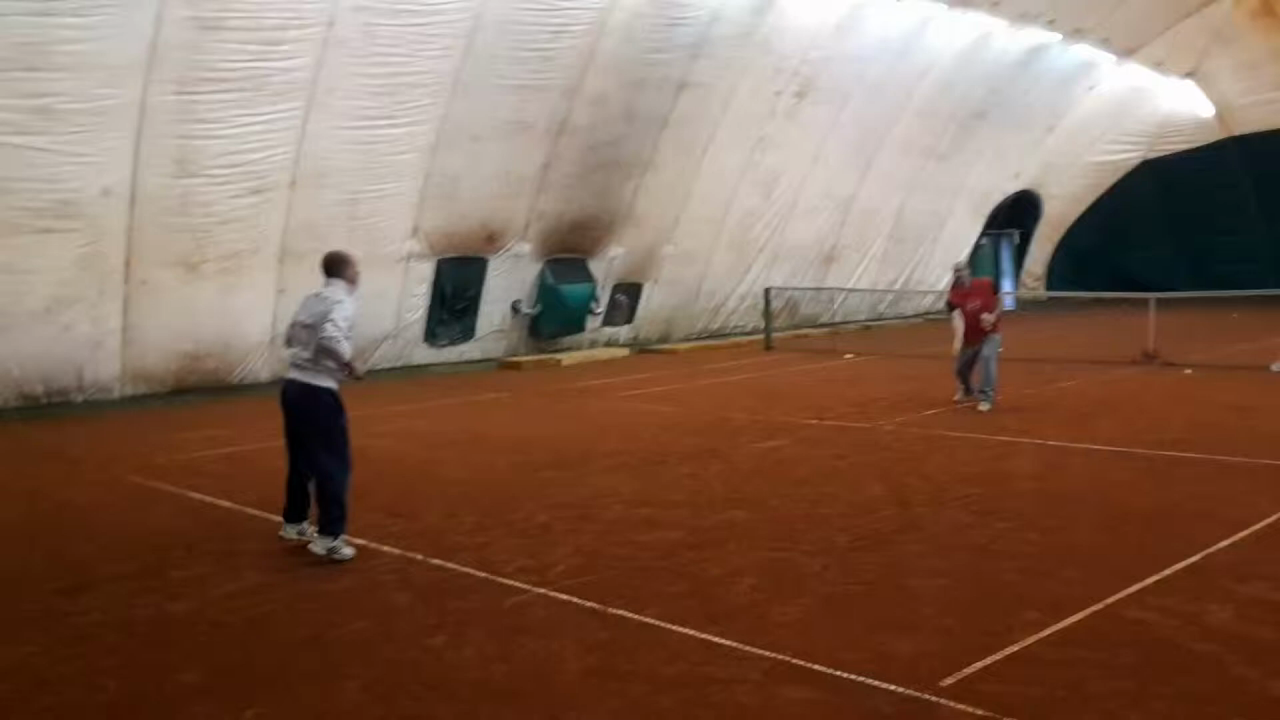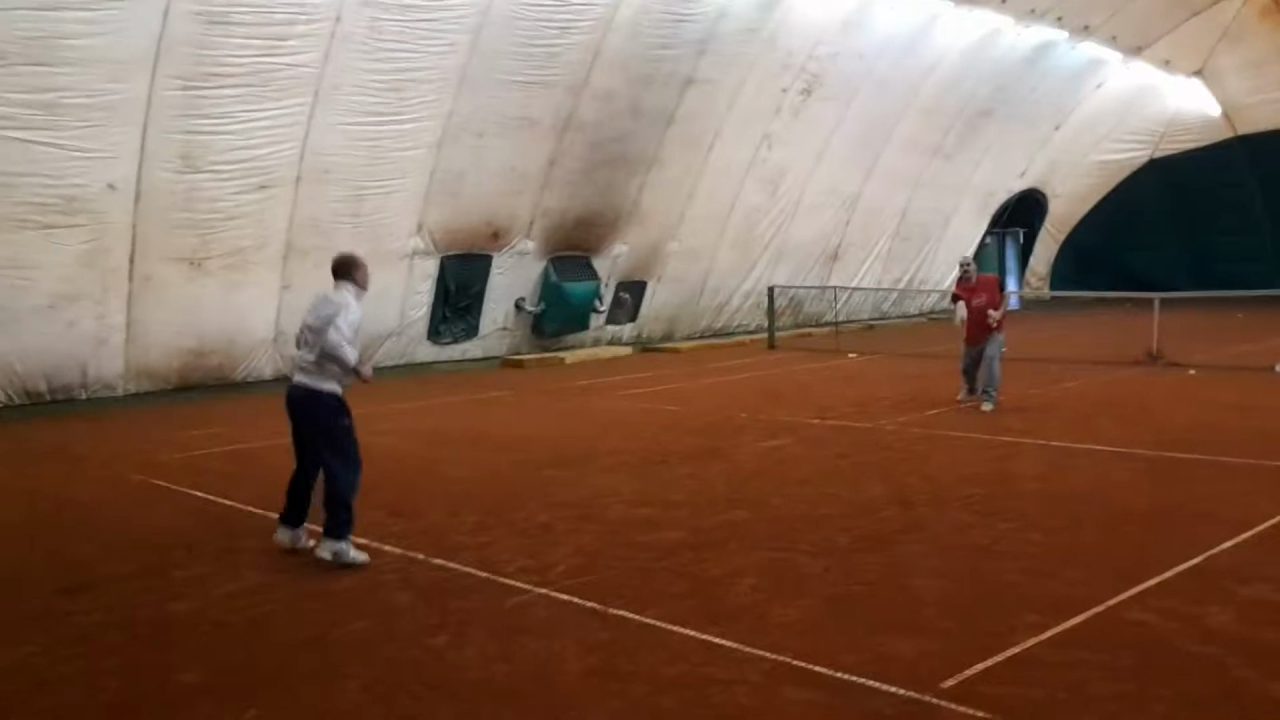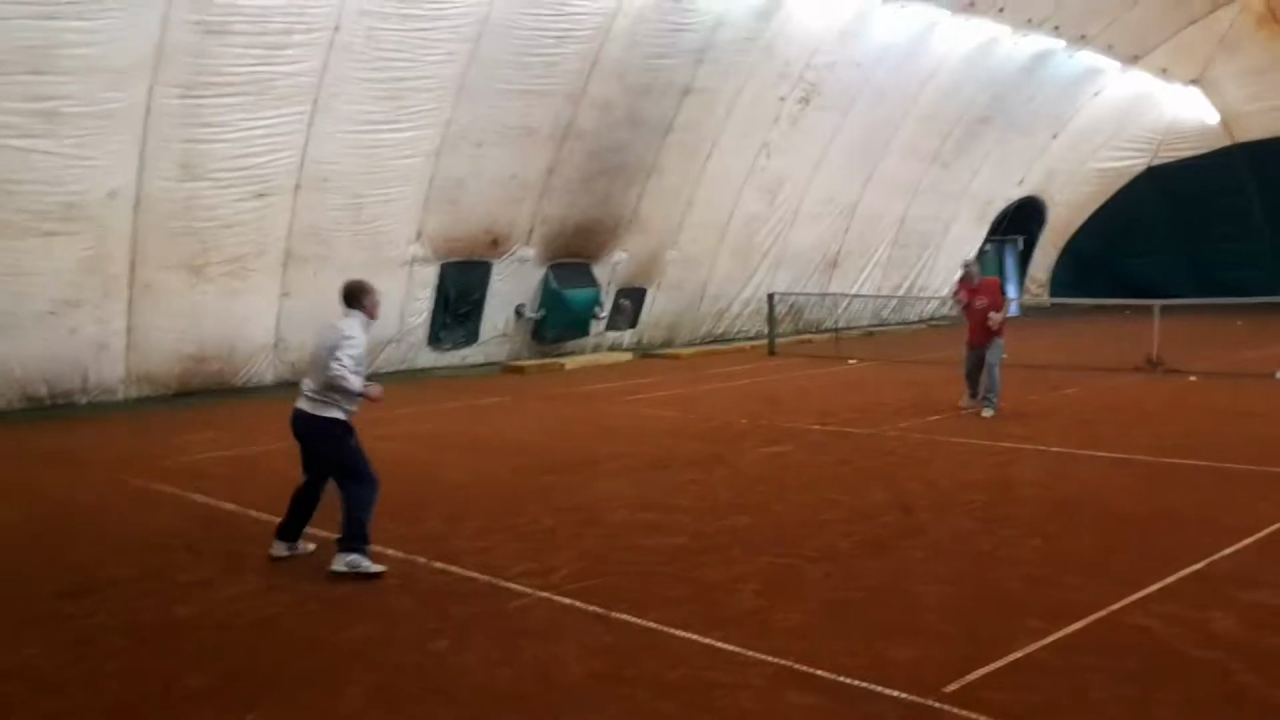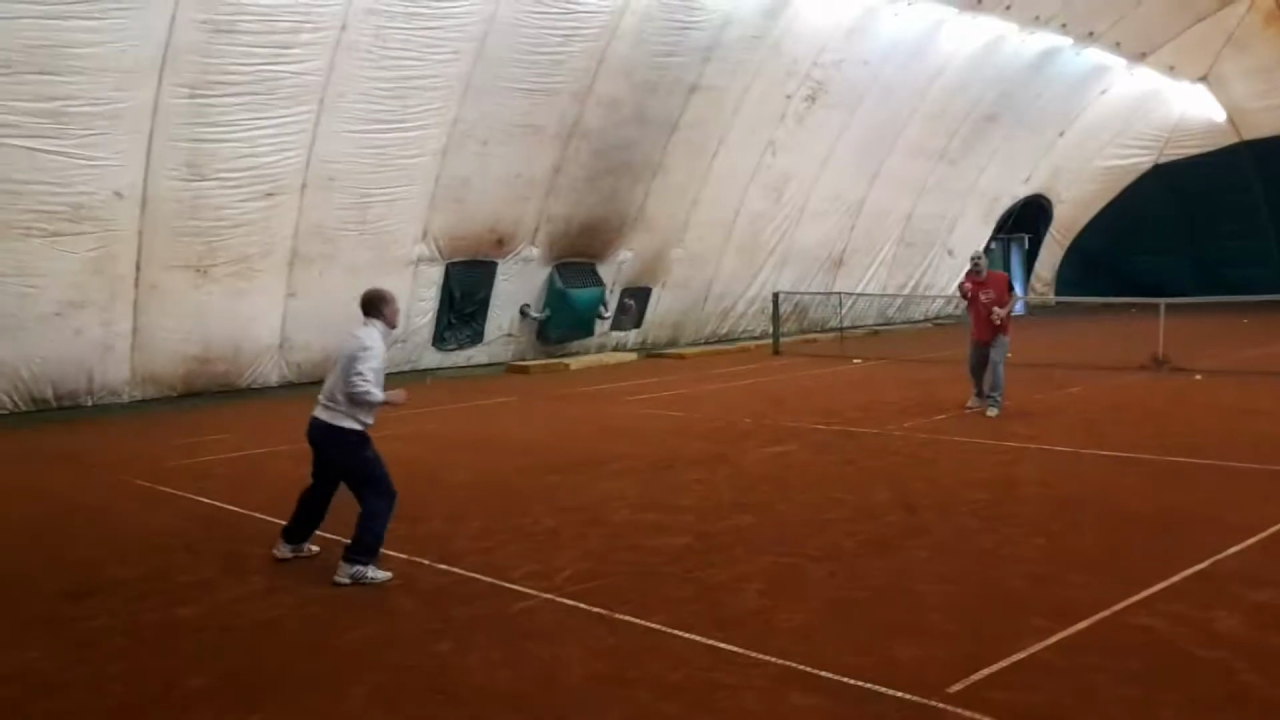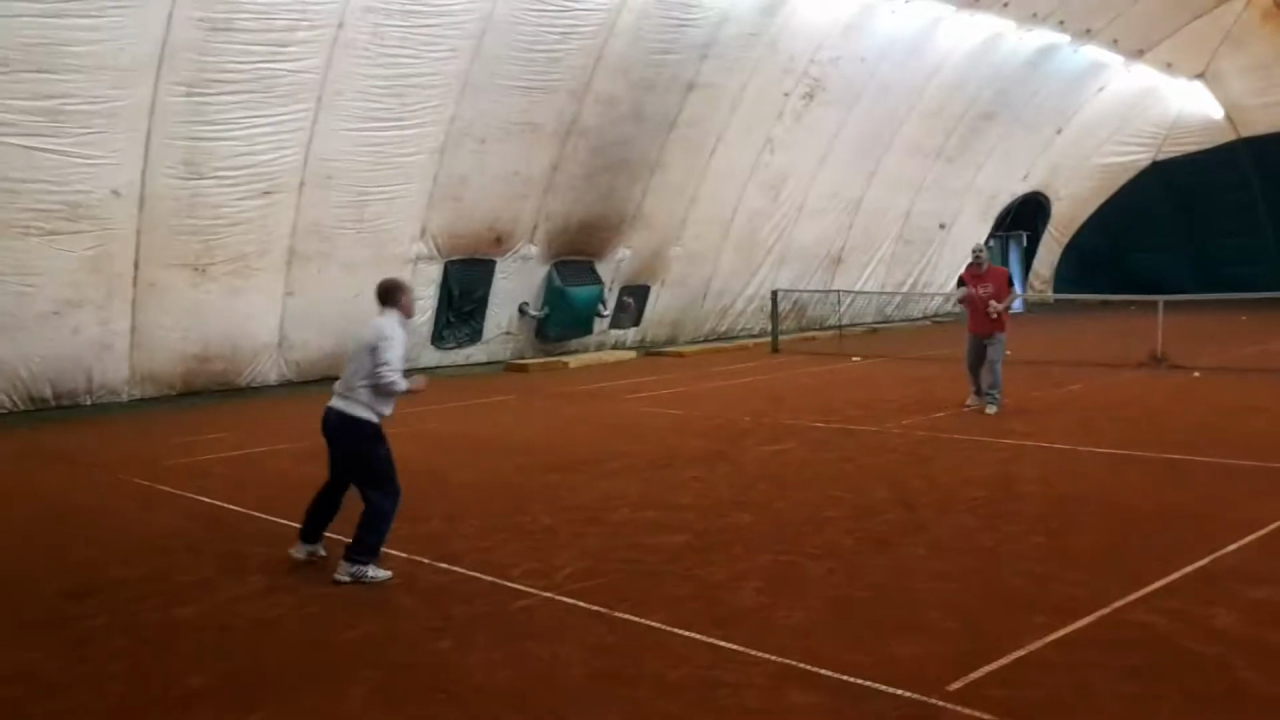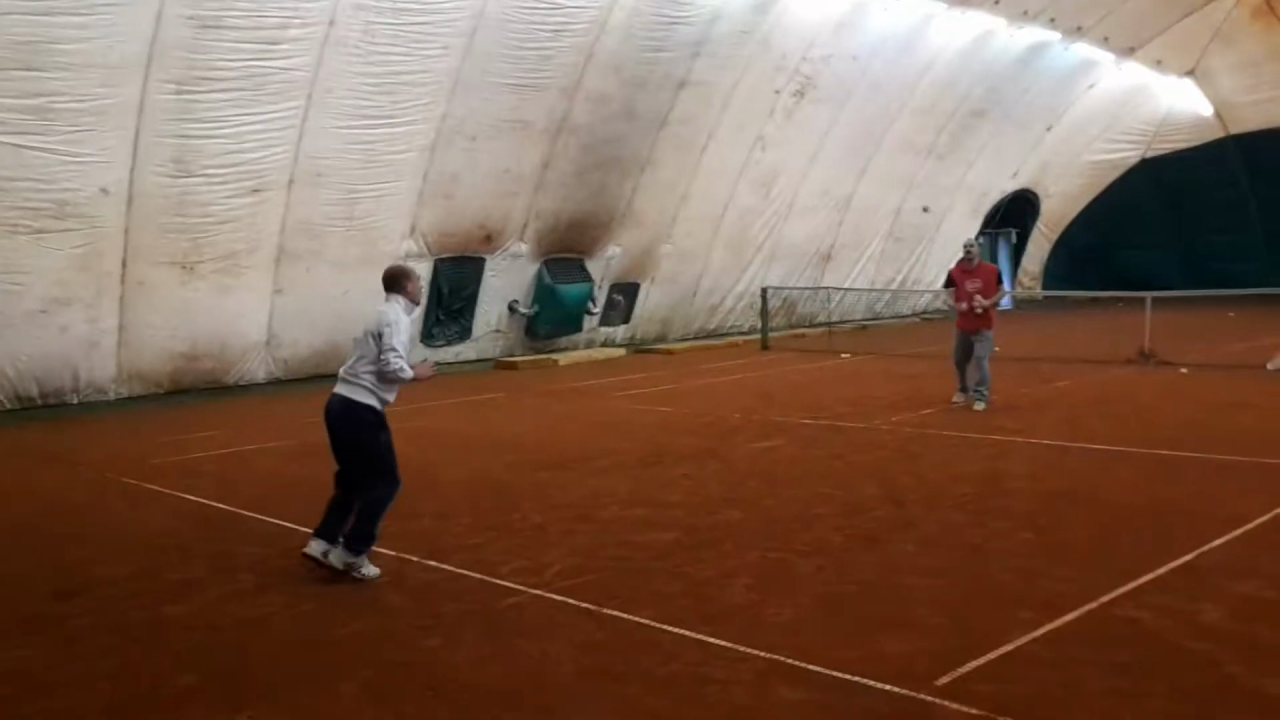
dt=0.1s
person 1, frame 1
left shoulder: (311, 300)
right shoulder: (343, 301)
left elbow: (290, 338)
right elbow: (332, 338)
right wrist: (349, 365)
left hip: (293, 386)
right hip: (318, 392)
left knee: (301, 460)
right knee: (334, 463)
left ankle: (295, 523)
right ankle: (329, 537)
person 1, frame 2
left shoulder: (321, 302)
right shoulder: (349, 306)
left elbow: (302, 341)
right elbow: (333, 343)
right wrist: (357, 369)
left hip: (298, 389)
right hip: (322, 396)
left knee: (308, 463)
right knee: (344, 465)
left ankle: (290, 529)
right ankle: (336, 541)
person 1, frame 3
left shoulder: (334, 329)
right shoulder: (355, 334)
right elbow: (337, 374)
left wrist: (359, 387)
right wrist: (365, 392)
left hip: (304, 415)
right hip: (326, 422)
left knee: (315, 481)
right knee: (362, 484)
left ankle: (285, 541)
right ankle: (351, 555)
person 1, frame 4
left shoulder: (358, 338)
right shoulder: (373, 344)
right elbow: (359, 388)
left wrist: (380, 395)
right wrist: (387, 398)
left hip: (321, 424)
right hip: (343, 432)
left knee: (322, 487)
right knee: (380, 494)
left ankle: (290, 542)
right ankle: (356, 565)
person 1, frame 5
left shoulder: (378, 327)
right shoulder: (392, 332)
right elbow: (386, 380)
left wrist: (402, 383)
right wrist: (409, 386)
left hip: (336, 415)
right hip: (357, 423)
left knee: (338, 482)
right knee: (384, 494)
left ankle: (308, 543)
right ankle: (357, 564)
person 1, frame 6
left shoulder: (384, 314)
right shoulder: (397, 318)
right elbow: (391, 366)
left wrist: (410, 371)
right wrist: (416, 373)
left hip: (340, 403)
right hip: (361, 410)
left knee: (351, 479)
right knee: (383, 483)
left ankle: (324, 542)
right ankle: (352, 553)
